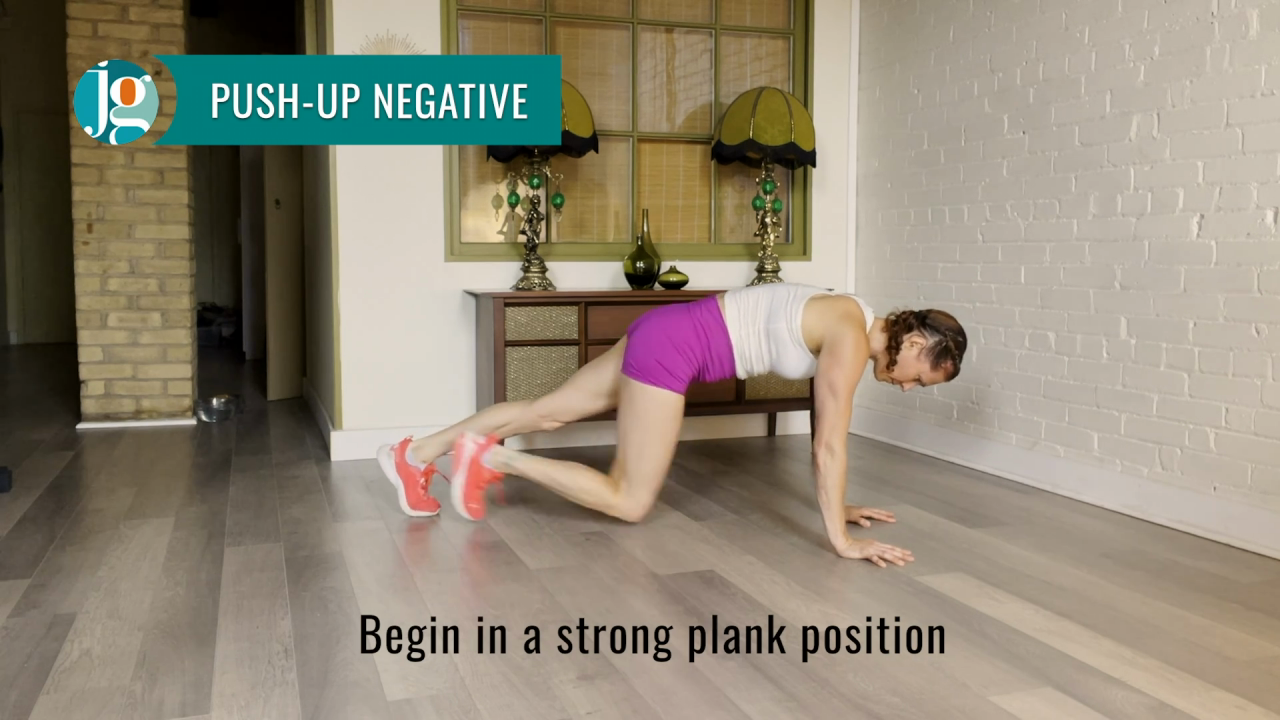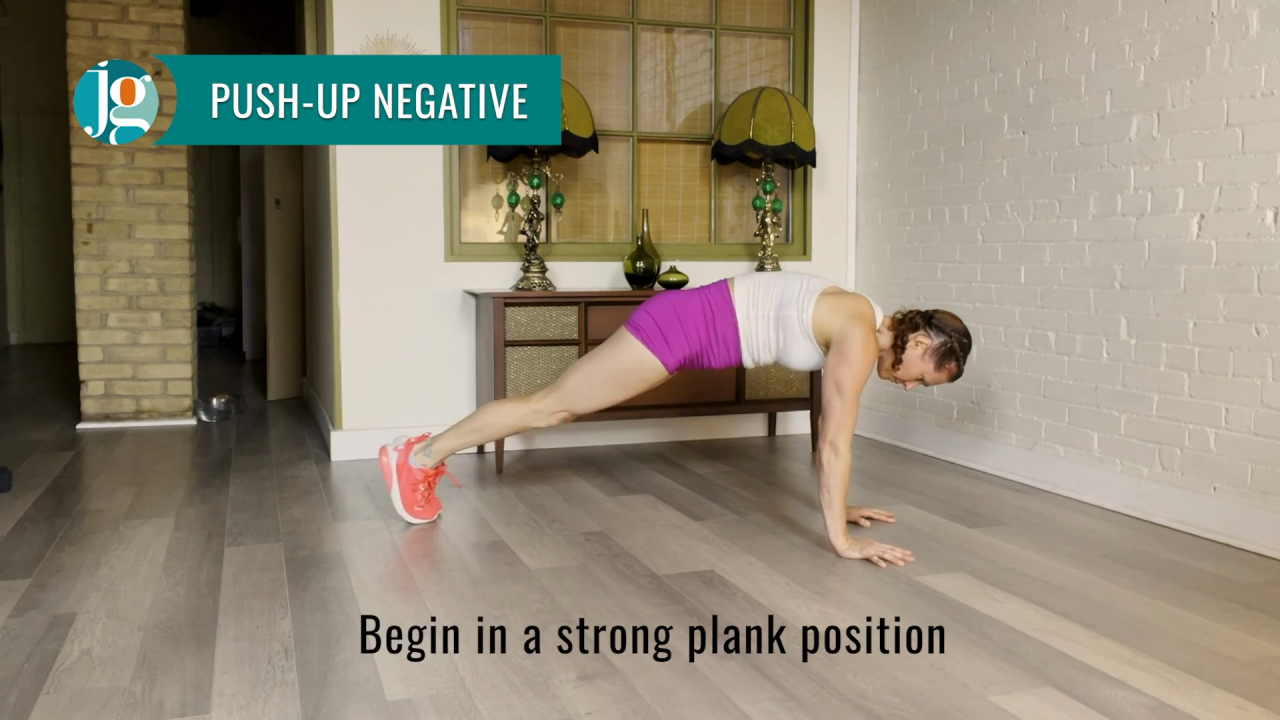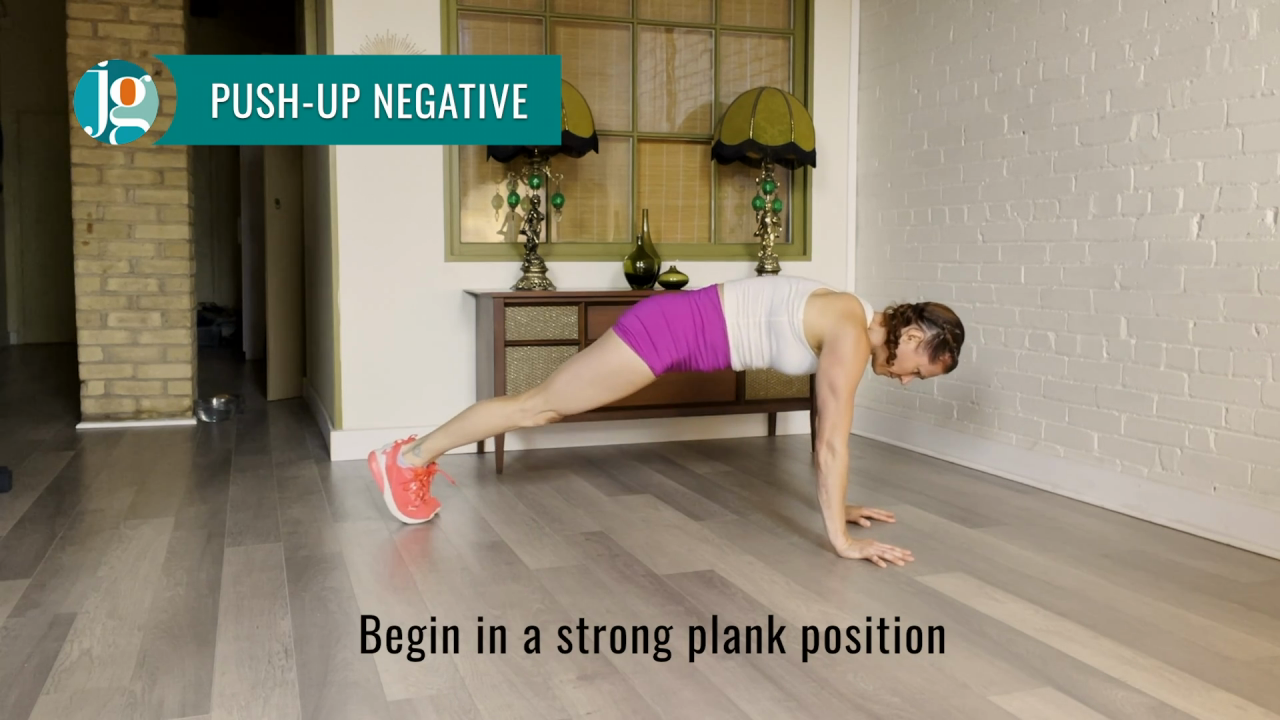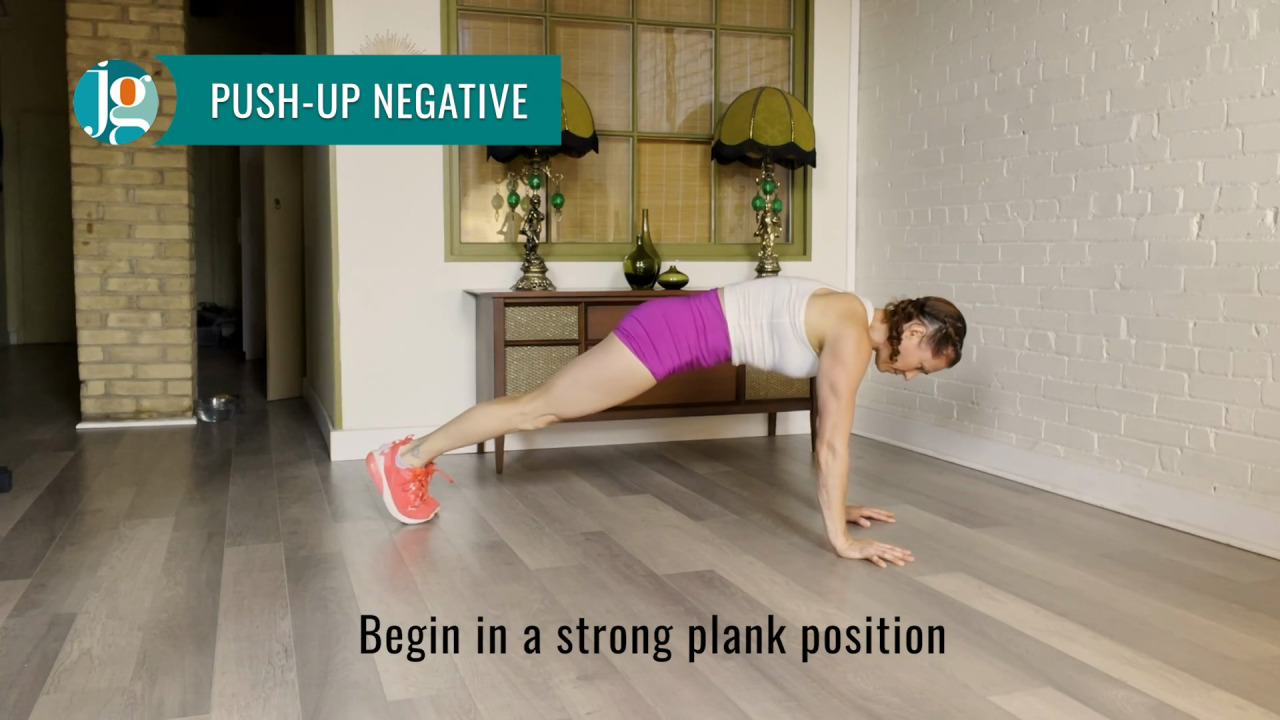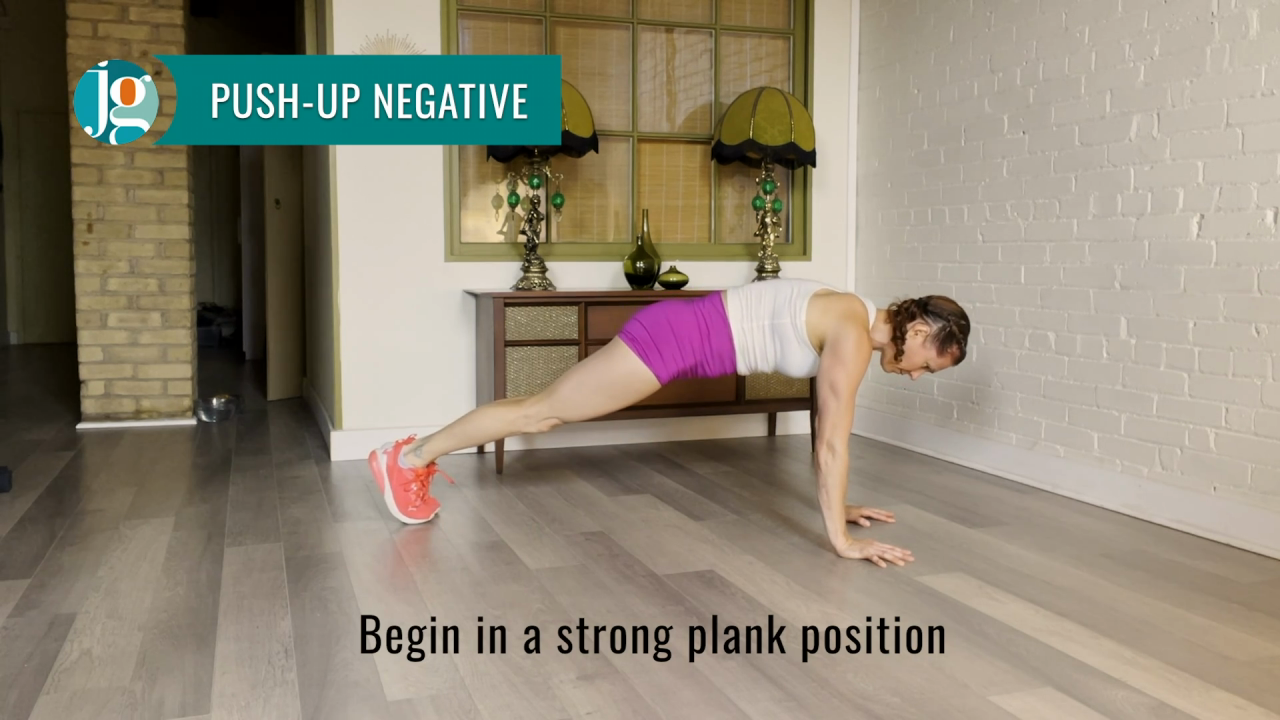
dt=0.4s
person 1, frame 1
left shoulder: (854, 328)
right shoulder: (851, 336)
left elbow: (826, 433)
right elbow: (830, 443)
left wrist: (838, 506)
right wrist: (841, 538)
left hip: (666, 336)
right hip: (671, 346)
left knee: (547, 413)
right knee: (630, 504)
left ankle: (415, 453)
right ankle: (491, 457)
person 1, frame 2
left shoulder: (858, 325)
right shoulder: (861, 335)
left elbow: (829, 430)
right elbow: (834, 441)
left wrist: (839, 505)
right wrist: (840, 539)
left hip: (683, 323)
right hip: (678, 327)
left knee: (559, 407)
right knee: (549, 406)
left ankle: (429, 452)
right ankle: (417, 458)
person 1, frame 3
left shoulder: (849, 324)
right shoulder: (851, 334)
left elbow: (826, 431)
right elbow: (832, 443)
left wrist: (839, 505)
right wrist: (841, 539)
left hip: (677, 325)
right hip: (668, 328)
left knee: (546, 407)
right knee: (539, 405)
left ankle: (419, 452)
right ankle: (406, 458)
person 1, frame 4
left shoulder: (849, 324)
right shoulder: (854, 333)
left elbow: (827, 430)
right elbow: (833, 442)
left wrist: (838, 505)
right wrist: (841, 539)
left hip: (681, 331)
right hip: (671, 332)
left knee: (546, 407)
right knee: (539, 408)
left ankle: (418, 453)
right ankle: (405, 458)
person 1, frame 5
left shoulder: (850, 325)
right shoulder: (854, 333)
left elbow: (826, 430)
right elbow: (832, 441)
left wrist: (838, 506)
right wrist: (840, 538)
left hip: (685, 336)
right hip: (676, 336)
left knee: (548, 409)
right knee: (543, 410)
left ankle: (420, 453)
right ankle: (408, 457)
